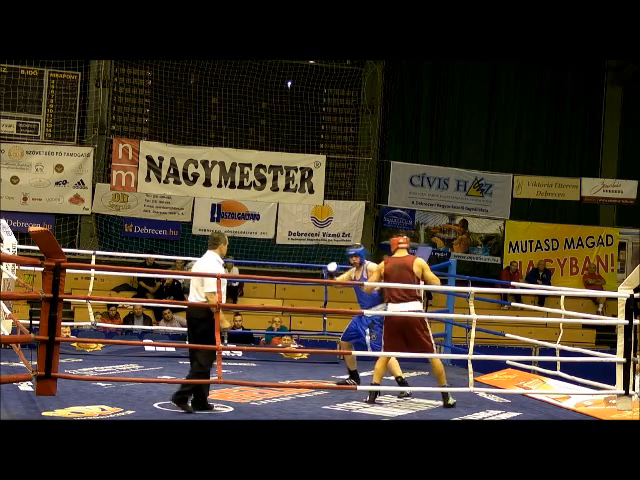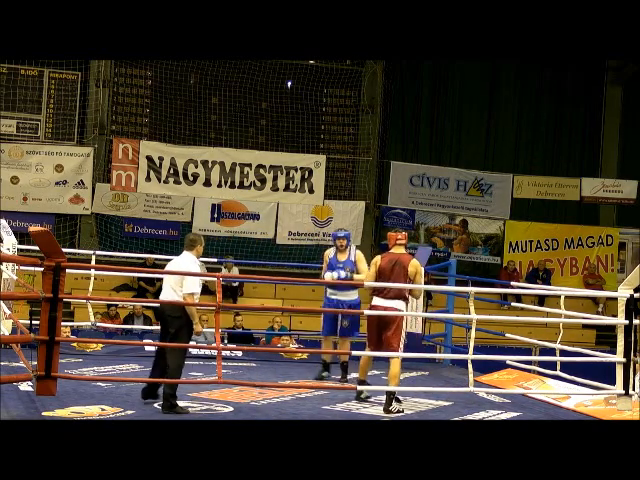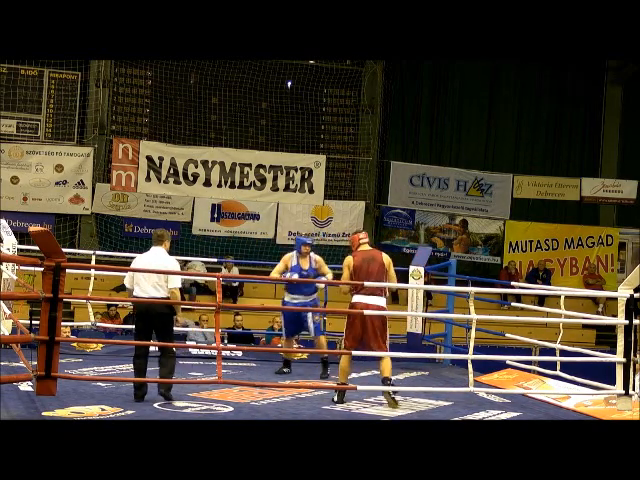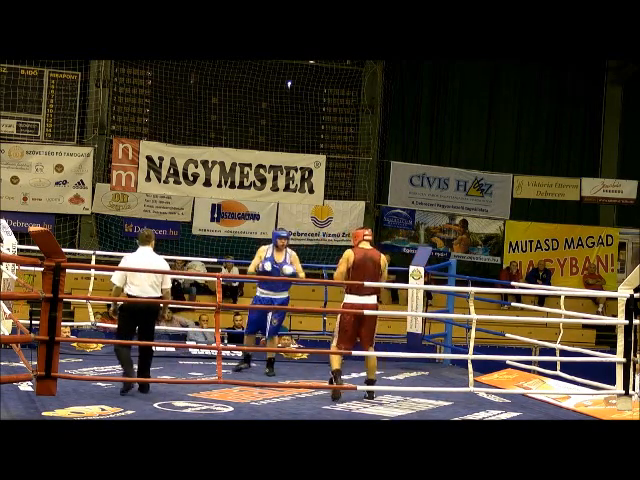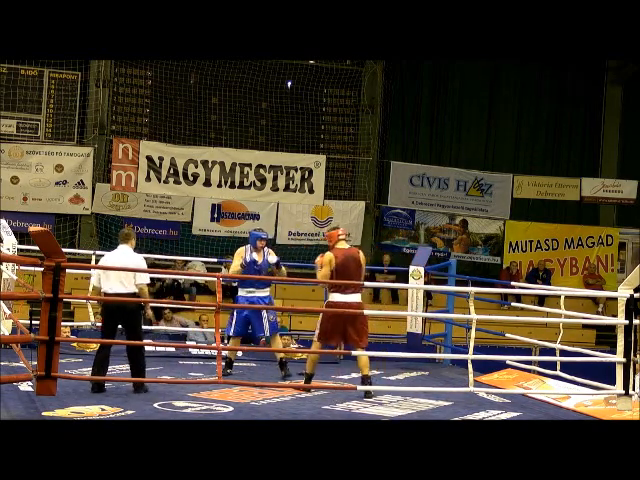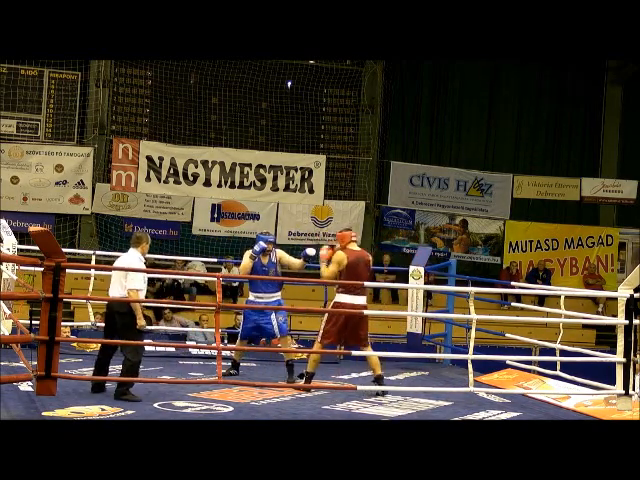
dt=0.5s
person 1, frame 1
left shoulder: (384, 264)
right shoulder: (418, 262)
left elbow: (368, 288)
right elbow: (436, 285)
left hip: (392, 313)
right hip: (414, 312)
left knee: (386, 353)
right knee: (431, 354)
left ankle: (372, 393)
right ankle: (445, 395)
person 1, frame 2
left shoulder: (379, 259)
right shoulder: (414, 263)
right elbow: (416, 294)
left hip: (376, 307)
right hip: (396, 310)
left knee: (370, 349)
right knee: (395, 355)
left ankle: (361, 389)
right ankle: (390, 401)
person 1, frame 3
left shoulder: (350, 259)
right shoulder: (384, 257)
left elbow: (344, 289)
right elbow: (393, 285)
left hip: (358, 304)
right hip: (378, 306)
left knee: (348, 350)
right knee: (383, 351)
left ankle: (340, 393)
right ankle: (387, 385)
person 1, frame 4
left shoulder: (350, 253)
right shoulder: (381, 257)
left elbow: (338, 279)
right elbow: (382, 284)
left wrist: (343, 265)
left hip: (351, 303)
right hip: (370, 304)
left knee: (338, 346)
right knee: (369, 347)
left ankle: (337, 379)
right ankle: (370, 389)
person 1, frame 5
left shoulder: (330, 255)
right shoulder: (359, 254)
left elbow: (323, 281)
left wrist: (319, 266)
left hip: (335, 302)
right hip: (356, 303)
left knee: (318, 341)
right knee: (360, 345)
left ankle: (307, 380)
right ankle: (366, 383)
person 1, frame 6
left shoulder: (340, 255)
right shoulder: (367, 256)
left elbow: (326, 278)
left wrist: (323, 260)
left hip: (342, 303)
right hip: (360, 305)
left knee: (320, 342)
right knee: (365, 346)
left ankle: (307, 380)
right ankle: (380, 382)
person 2, frame 1
left shoulder: (201, 262)
right shoulder: (213, 265)
right elbow: (211, 297)
right wrist: (222, 319)
left hip: (195, 311)
right hip: (204, 313)
left knee: (199, 356)
right knee: (204, 358)
left ankle: (200, 401)
right ankle: (182, 395)
person 2, frame 2
left shoulder: (174, 262)
right shoulder: (192, 266)
right elbow: (188, 298)
right wrist: (196, 322)
left hip: (165, 308)
right hip: (178, 312)
left knee: (163, 352)
right knee: (176, 355)
left ankle: (150, 390)
right ankle: (169, 402)
person 2, frame 3
left shoulder: (139, 259)
right shoulder: (170, 261)
left elbow: (130, 288)
right elbow: (174, 291)
right wrist: (178, 312)
left hip: (141, 305)
right hip: (161, 306)
left knee: (141, 350)
right knee: (167, 350)
left ankle: (140, 391)
right ankle: (164, 387)
person 2, frame 4
left shoulder: (128, 259)
right shoulder: (161, 262)
left elbow: (117, 286)
right elbow: (166, 291)
left wrist: (114, 305)
right wrist: (164, 309)
left hip: (132, 304)
right hip: (152, 305)
left knee: (122, 342)
right knee: (146, 344)
left ankle: (129, 376)
right ankle: (144, 383)
person 2, frame 5
left shoulder: (106, 257)
right shoulder: (137, 259)
left elbow: (96, 286)
right elbow: (142, 287)
left wrist: (103, 303)
right wrist: (147, 307)
left hip: (109, 301)
right hip: (130, 302)
left knee: (105, 343)
right knee: (135, 343)
left ankle: (97, 383)
right ankle: (139, 383)
person 2, frame 6
left shoulder: (121, 259)
right shoulder: (136, 263)
right elbow: (132, 293)
right wrist: (139, 317)
left hip: (113, 305)
right hip: (126, 308)
left knee: (108, 346)
right knee: (134, 350)
left ankle: (98, 383)
right ankle: (123, 390)
person 3, frame 1
left shoulder: (371, 268)
right shoulder: (352, 272)
right elbow: (336, 282)
right wrist: (330, 272)
left hip: (377, 315)
right hip: (363, 315)
left knee: (382, 351)
right knee: (344, 342)
left ankle: (403, 384)
right ankle: (354, 377)
person 3, frame 2
left shoulder: (357, 254)
right shoulder: (328, 253)
left elbow: (366, 277)
right elbow: (324, 273)
left wrist: (347, 276)
right wrist: (326, 277)
left hip: (350, 301)
right hip: (332, 299)
left knee: (345, 336)
right knee: (327, 335)
left ankle: (344, 371)
right ankle: (325, 369)
person 3, frame 3
left shoulder: (316, 259)
right shoulder: (288, 258)
left elbow: (329, 274)
right elbow: (273, 275)
left wrist: (325, 280)
right wrist: (286, 276)
left hip: (310, 302)
right hip: (291, 302)
left knee: (318, 333)
right knee: (288, 336)
left ankle: (325, 366)
right ankle: (287, 364)
person 3, frame 4
left shoulder: (291, 255)
right shoulder: (264, 250)
left elbow: (302, 277)
right elbow: (250, 271)
left wrist: (294, 273)
right wrist: (259, 268)
left hip: (280, 299)
right hip: (262, 297)
left knee: (272, 333)
right knee: (250, 331)
left ankle: (270, 364)
right ankle: (246, 360)
person 3, frame 5
left shoulder: (269, 253)
right shoulder: (241, 252)
left elbow: (283, 275)
right elbow: (232, 274)
left wrist: (278, 264)
right wrist: (244, 262)
left hip: (263, 298)
right hip: (244, 298)
left knee: (273, 332)
right knee: (236, 334)
left ankle: (283, 367)
right ankle: (228, 366)
person 3, frame 6
left shoulder: (278, 254)
right shoulder: (250, 253)
left elbow: (297, 265)
right elbow: (243, 272)
left wrist: (305, 258)
right wrist: (255, 254)
left hip: (274, 302)
right hip: (254, 302)
left knee: (283, 334)
right knee: (243, 337)
left ankle: (290, 370)
right ankle: (234, 367)
